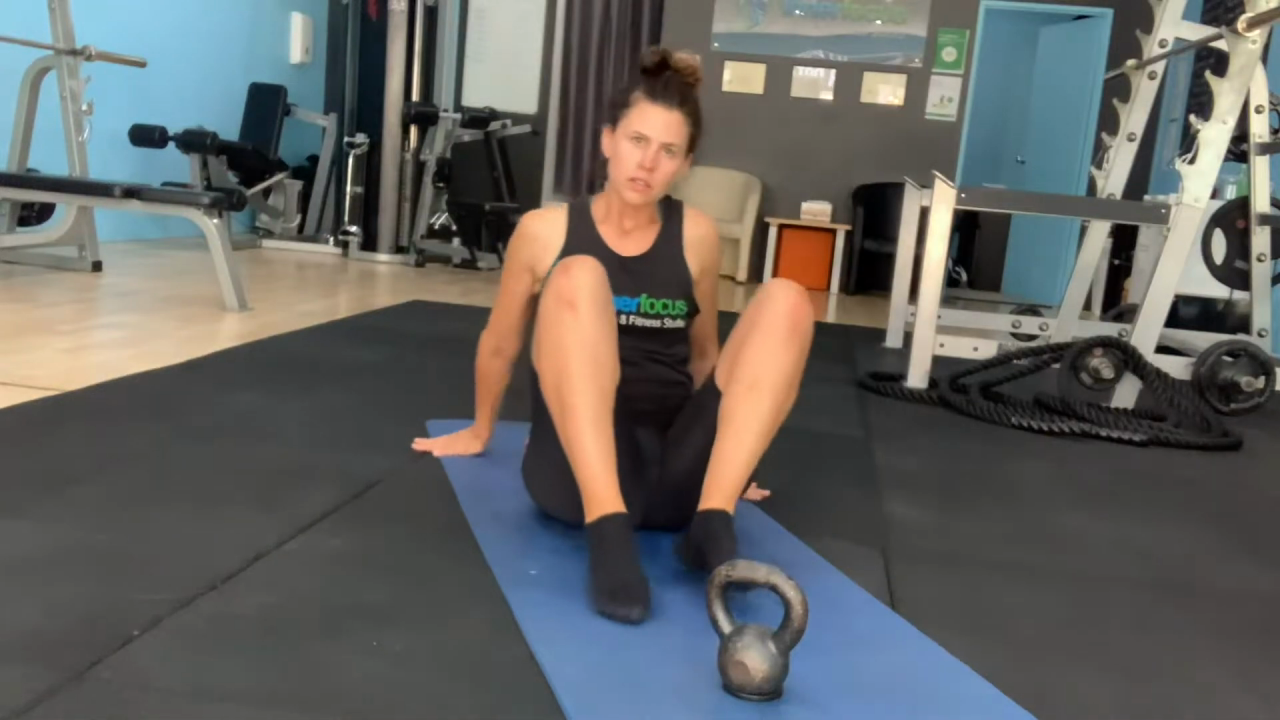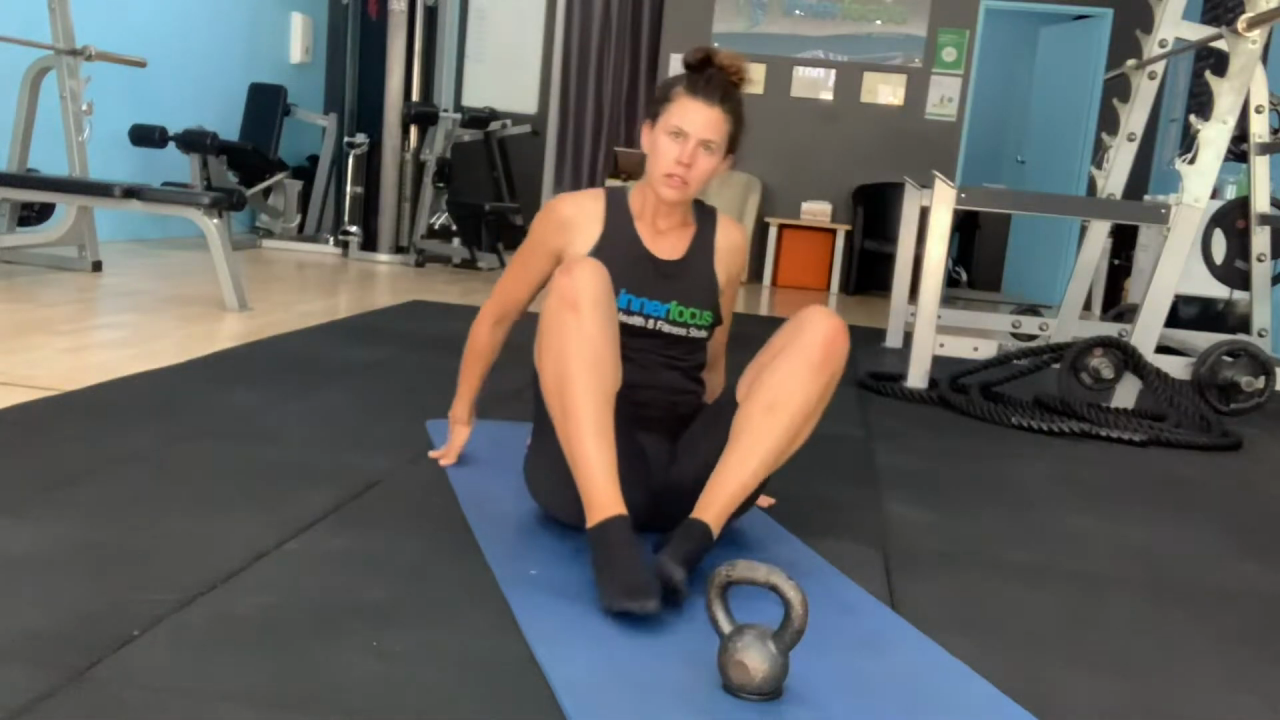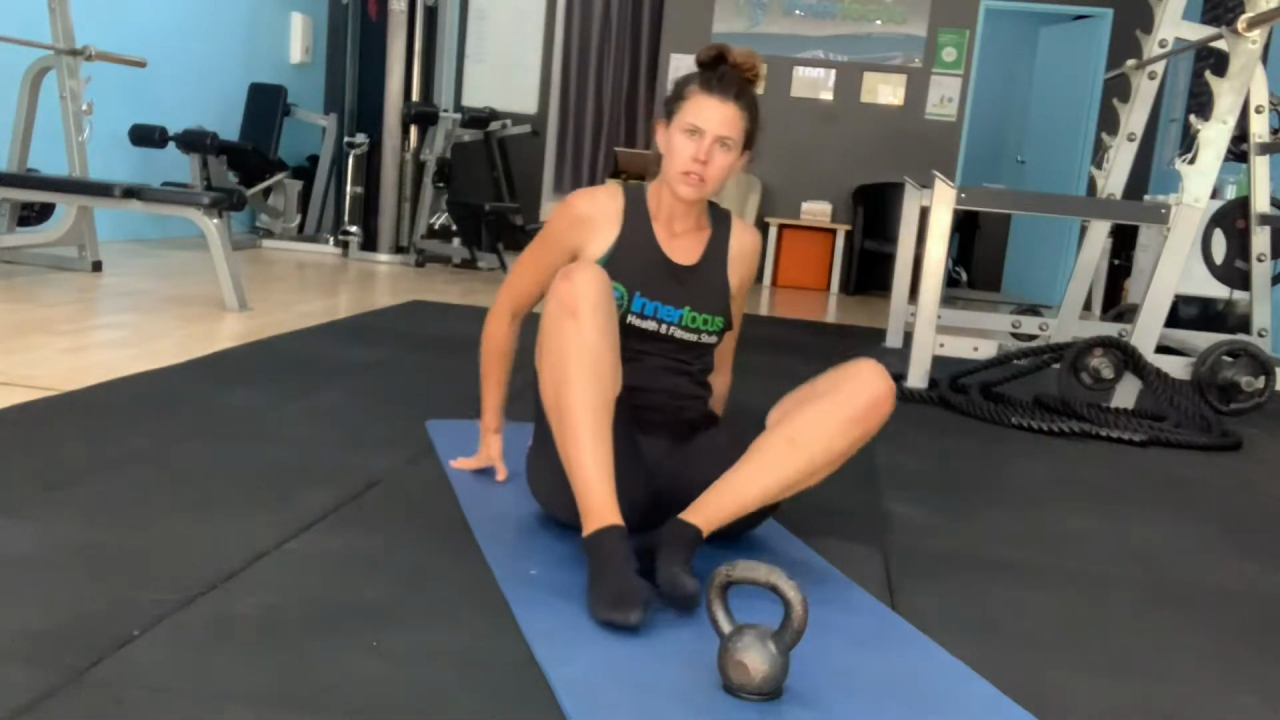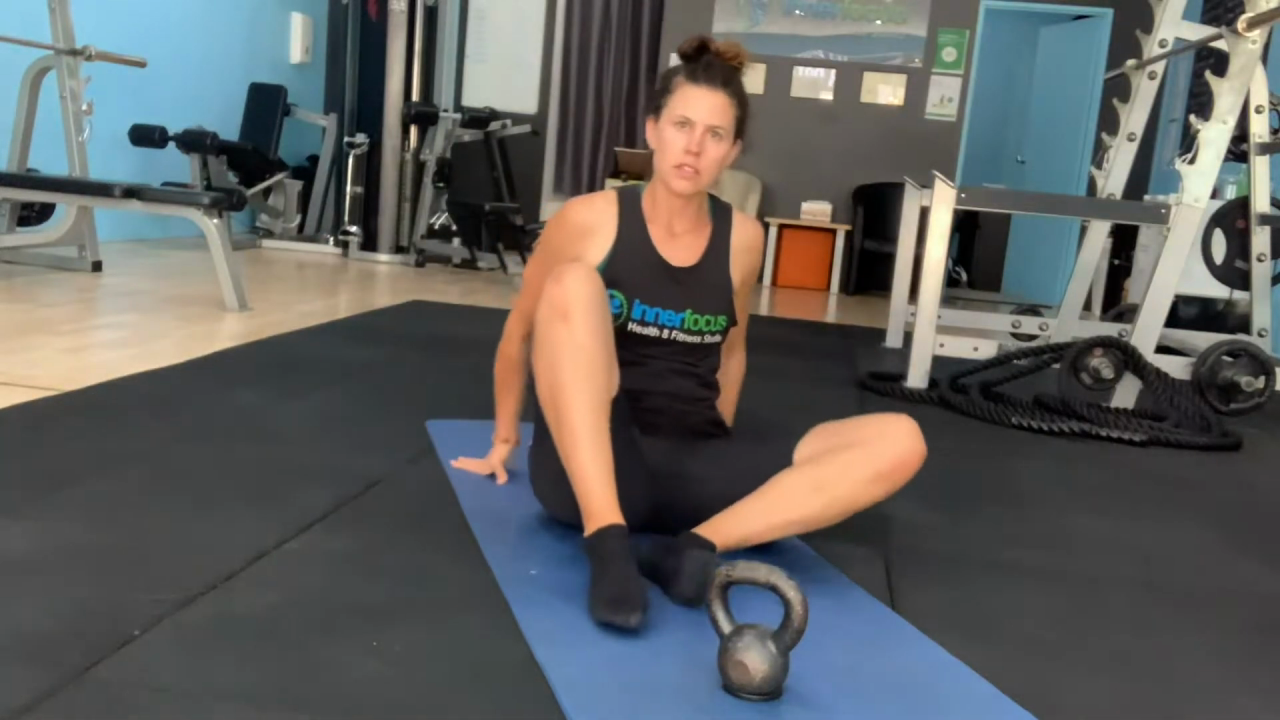
dt=0.2s
person 1, frame 1
left shoulder: (698, 235)
right shoulder: (545, 230)
right elbow: (503, 340)
left wrist: (712, 448)
right wrist: (479, 431)
left hip: (677, 470)
right hip: (576, 468)
left knee: (785, 300)
right knee: (580, 276)
left ankle: (712, 521)
right ankle: (606, 528)
person 1, frame 2
left shoulder: (728, 241)
right shoulder: (576, 217)
right elbow: (496, 316)
right wrist: (461, 418)
left hip: (682, 466)
right hip: (580, 465)
left knee: (822, 331)
right knee: (584, 278)
left ankle: (695, 529)
right ankle: (608, 531)
person 1, frame 3
left shoulder: (741, 245)
right shoulder: (593, 213)
right elbow: (505, 314)
right wrist: (491, 432)
left hip: (685, 464)
right hip: (584, 466)
left knee: (869, 386)
right knee: (583, 281)
left ankle: (683, 532)
right ankle: (604, 540)
person 1, frame 4
left shoulder: (743, 238)
right shoulder: (589, 219)
right elbow: (520, 333)
right wrist: (504, 439)
left hip: (695, 466)
right hip: (591, 467)
left knee: (899, 442)
right knee: (575, 286)
left ankle: (698, 544)
right ankle: (606, 541)
